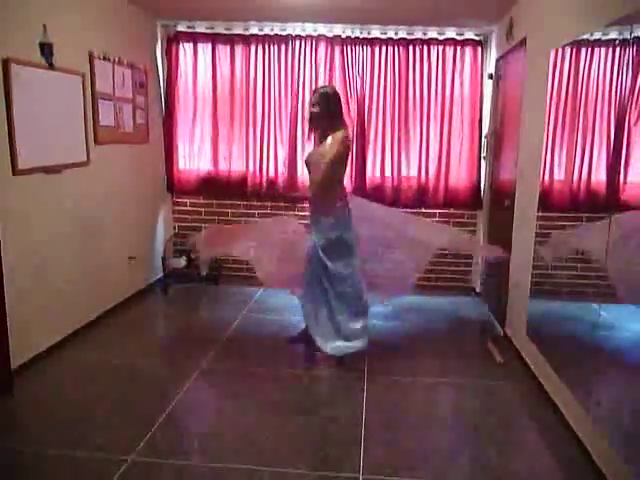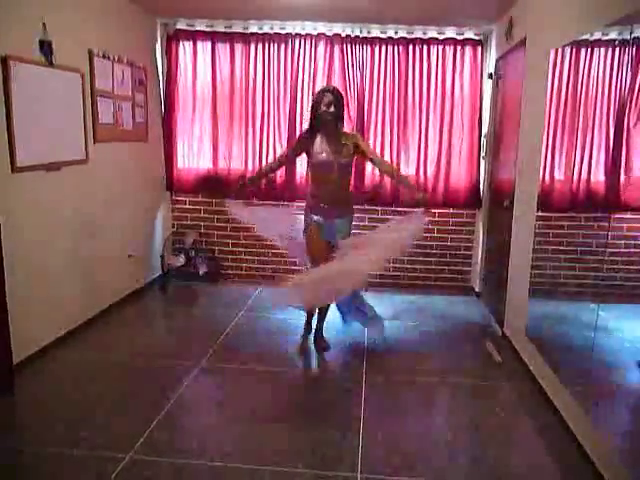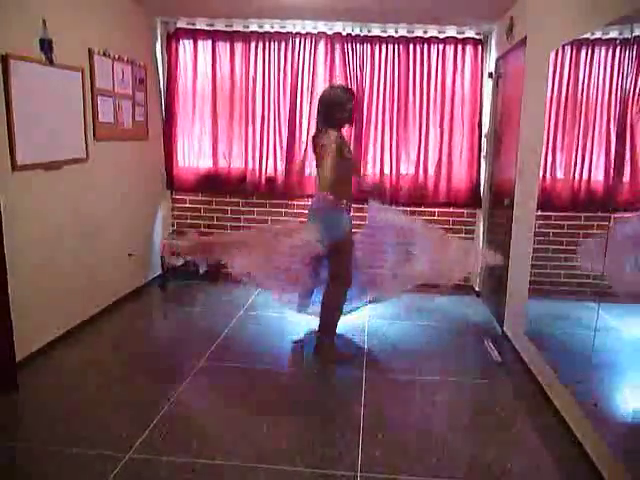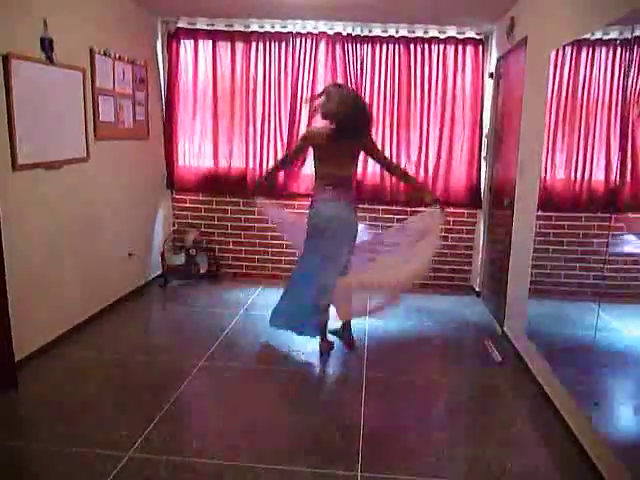
dt=0.3s
person 1, frame 1
left shoulder: (340, 137)
right shoulder: (321, 136)
left elbow: (325, 167)
left wrist: (309, 190)
left hip: (333, 213)
right hip: (319, 212)
left knee: (330, 276)
right knee: (313, 275)
left ankle: (319, 335)
right ankle: (313, 331)
person 1, frame 2
left shoulder: (352, 140)
right shoulder: (309, 138)
left elbow: (381, 163)
right elbow: (280, 162)
left wrist: (412, 188)
right wrist: (248, 181)
left hip: (342, 215)
right hip: (315, 213)
left ankle: (319, 330)
right ankle: (310, 323)
person 1, frame 3
left shoulder: (334, 136)
right shoulder: (333, 136)
left elbow: (345, 167)
right elbow: (326, 171)
right wrist: (328, 191)
left hip: (328, 208)
right hip: (332, 209)
left knee: (333, 275)
right knee: (342, 278)
left ankle: (322, 336)
right ankle: (326, 342)
person 1, frame 4
left shoulder: (315, 134)
right shoulder: (360, 137)
left elbow: (286, 161)
right elbow: (390, 166)
left wrist: (266, 178)
right wrist: (422, 190)
left hip: (322, 206)
right hip: (347, 207)
left knee: (317, 270)
right knee: (339, 269)
left ankle: (322, 337)
right ankle: (345, 330)
